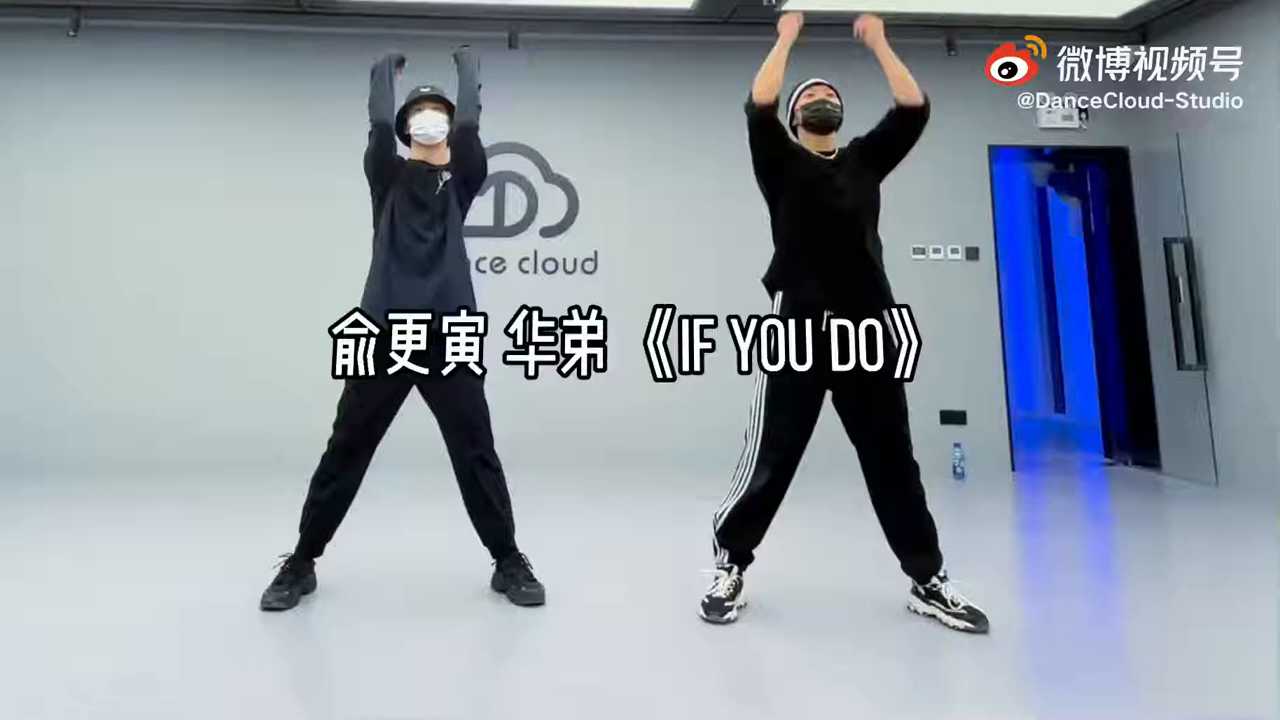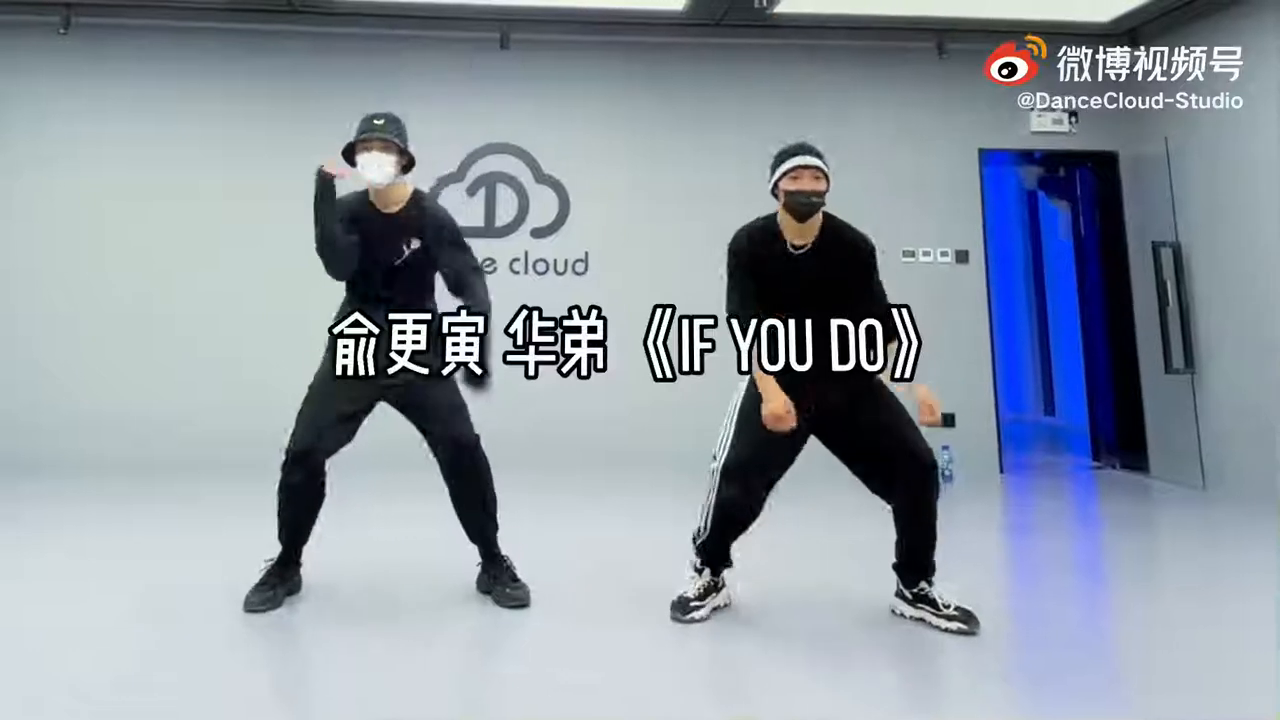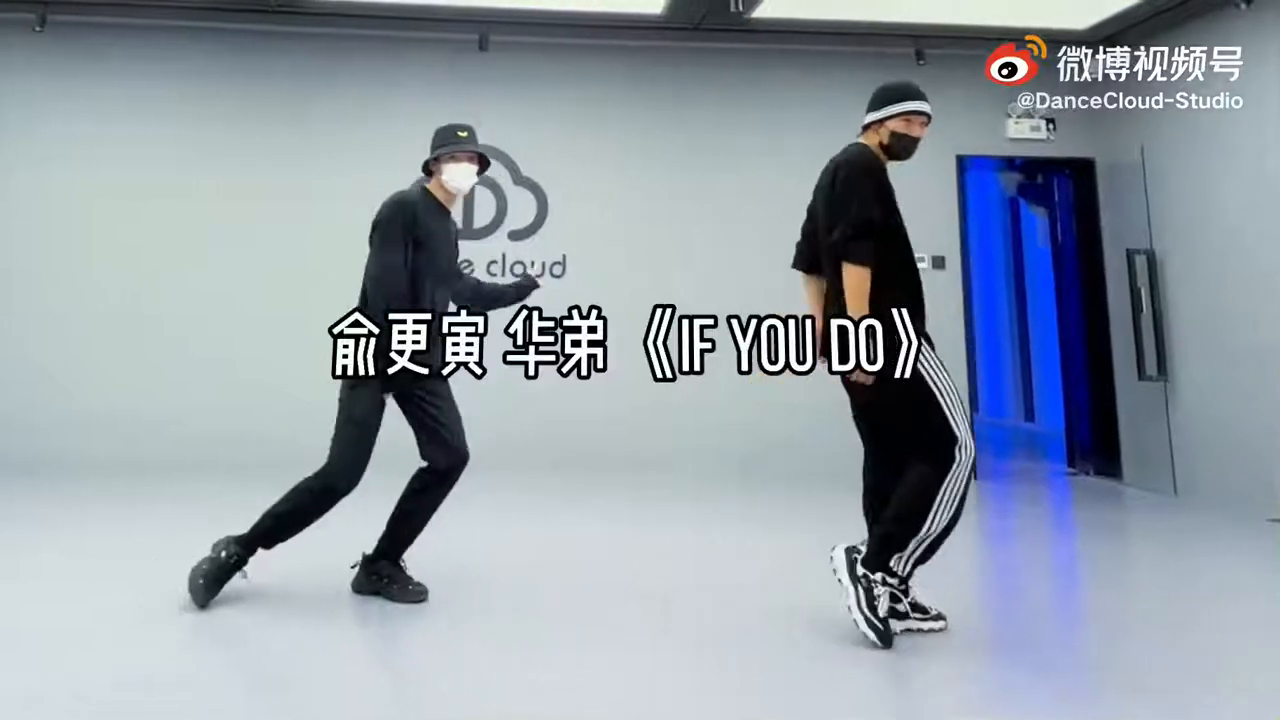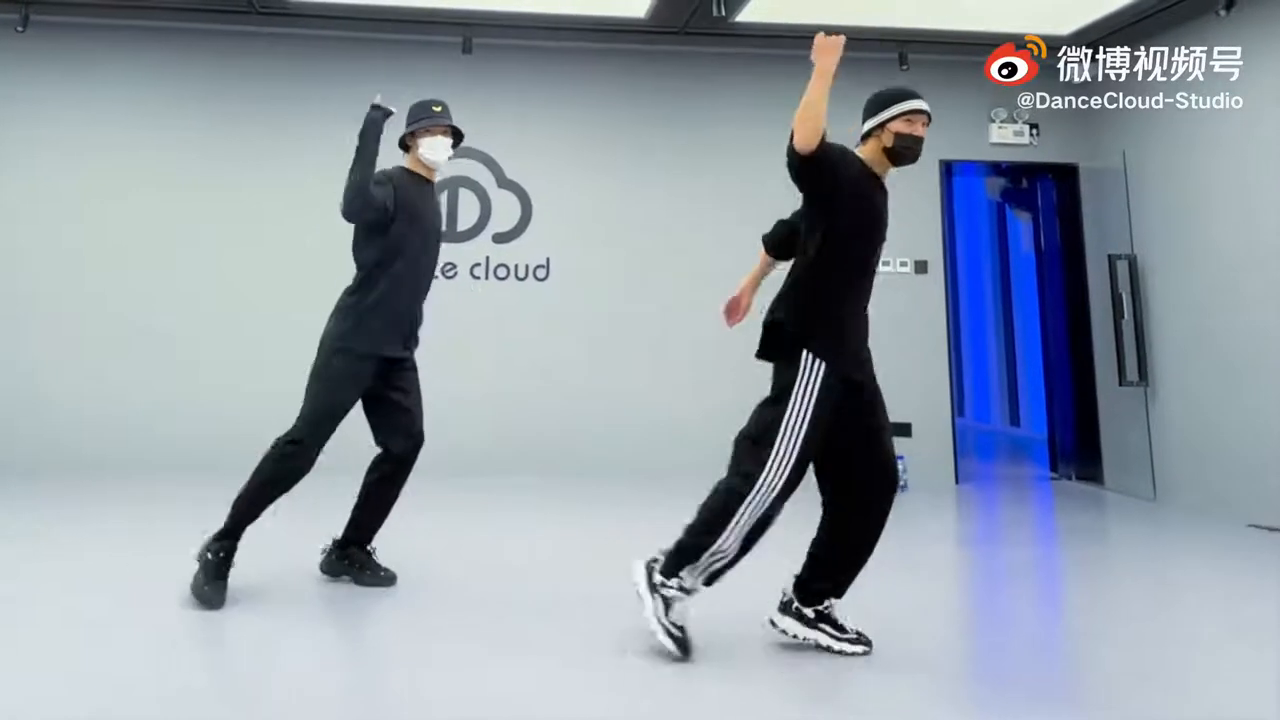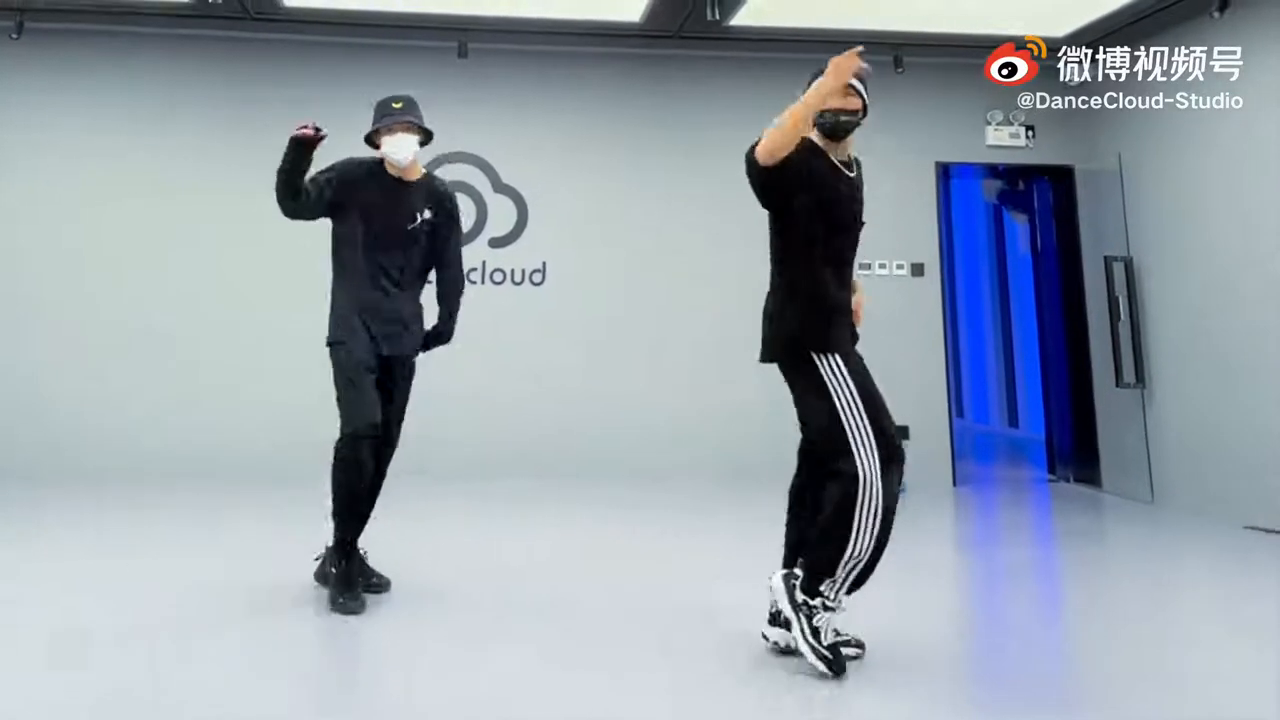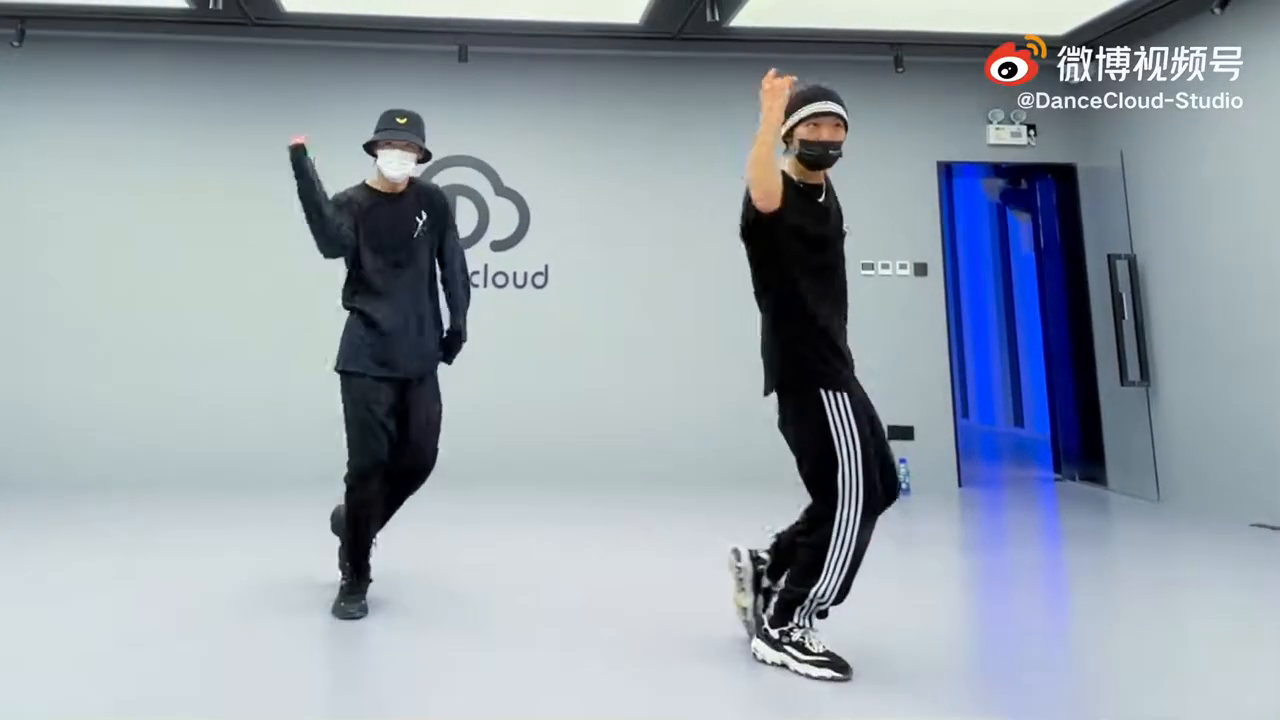
dt=0.7s
person 1, frame 1
left shoulder: (865, 159)
right shoulder: (779, 160)
left elbow: (912, 108)
right elbow: (759, 103)
left wrist: (878, 43)
right wrist: (787, 37)
left hip: (866, 330)
right hip: (799, 326)
left knee: (892, 457)
right knee: (770, 456)
left ankle: (928, 581)
right ankle: (730, 568)
person 1, frame 2
left shoulder: (852, 246)
right shoulder: (749, 244)
left elbow: (879, 320)
right elbow: (747, 326)
left wrist: (915, 384)
right wrist: (769, 393)
left hip: (845, 380)
right hip: (778, 381)
left knee: (917, 469)
right knee: (737, 471)
left ankle: (915, 587)
right ankle: (708, 575)
person 1, frame 3
left shoulder: (842, 173)
right shoulder: (860, 165)
left elbow: (809, 257)
right elbow: (854, 251)
left wrist: (821, 322)
right hip: (887, 334)
left knee: (892, 460)
right knee: (951, 452)
left ankle: (886, 588)
right ankle: (873, 564)
person 1, frame 4
left shoulder: (873, 191)
right shoulder: (839, 171)
left elbow: (787, 235)
right elbow: (803, 146)
left wrist: (749, 287)
right wrist: (823, 70)
left hip: (847, 351)
right hip: (814, 349)
left knee: (873, 481)
right knee: (770, 472)
left ankle: (809, 605)
right ankle: (672, 577)
person 1, frame 5
left shoulder: (850, 174)
right shoulder: (797, 162)
right elbow: (763, 156)
right wrist: (815, 91)
left hip: (828, 334)
right hip: (808, 336)
left knee: (823, 467)
right knee: (873, 462)
left ankle: (792, 609)
right ankle: (810, 592)
person 1, frame 6
left shoulder: (826, 185)
right shoulder: (778, 197)
right elbow: (763, 203)
right wrist: (770, 113)
left hip: (828, 362)
right hip: (807, 368)
left knee: (875, 485)
right knee: (847, 498)
left ankle: (770, 566)
right ankle: (784, 630)
person 2, frame 1
left shoulder: (464, 178)
right shoulder: (388, 176)
left elbow: (469, 130)
right elbow: (378, 130)
left wrist: (467, 69)
right wrist: (384, 72)
left hip: (449, 333)
right hip: (385, 332)
left knee: (476, 454)
right knee: (346, 451)
left ankle: (509, 562)
right ankle: (301, 563)
person 2, frame 2
left shoulder: (433, 219)
right shoulder: (347, 210)
left elbow: (471, 287)
right elbow: (339, 266)
left wrist: (476, 355)
right wrist: (322, 198)
left hip: (418, 354)
left knee: (463, 447)
right knee: (304, 453)
left ankle: (493, 563)
right ankle: (286, 567)
person 2, frame 3
left shoulder: (445, 226)
right shoulder: (402, 207)
left elbow: (455, 287)
right elbow: (382, 285)
left wrist: (513, 292)
right wrist: (389, 353)
left hip: (423, 359)
right hip: (374, 357)
left knee: (449, 457)
right knee: (343, 473)
left ankle: (382, 565)
right ankle: (240, 549)
person 2, frame 4
left shoulder: (429, 195)
right shoulder: (392, 187)
right elbow: (356, 209)
right wrist: (373, 126)
left hip: (396, 346)
right hip: (354, 338)
left knee: (405, 443)
right knee: (305, 440)
left ankle: (350, 551)
right ankle: (222, 548)
person 2, frame 5
left shoulder: (437, 196)
right shoulder: (350, 177)
left elbow: (449, 266)
right elbow: (293, 205)
left wrist: (446, 323)
right wrist: (300, 149)
left hip: (402, 339)
right hip: (352, 333)
left knee: (381, 446)
right knee: (359, 434)
left ankle: (343, 555)
right ankle: (342, 562)
person 2, frame 6
left shoulder: (431, 200)
right shoulder: (348, 206)
left elbow: (452, 265)
right elbow: (331, 245)
left wrist: (458, 325)
right wrist: (303, 168)
left hip: (419, 362)
right hip: (365, 361)
left knee: (417, 462)
right knee: (367, 467)
left ankle: (355, 523)
right ankle: (356, 577)
